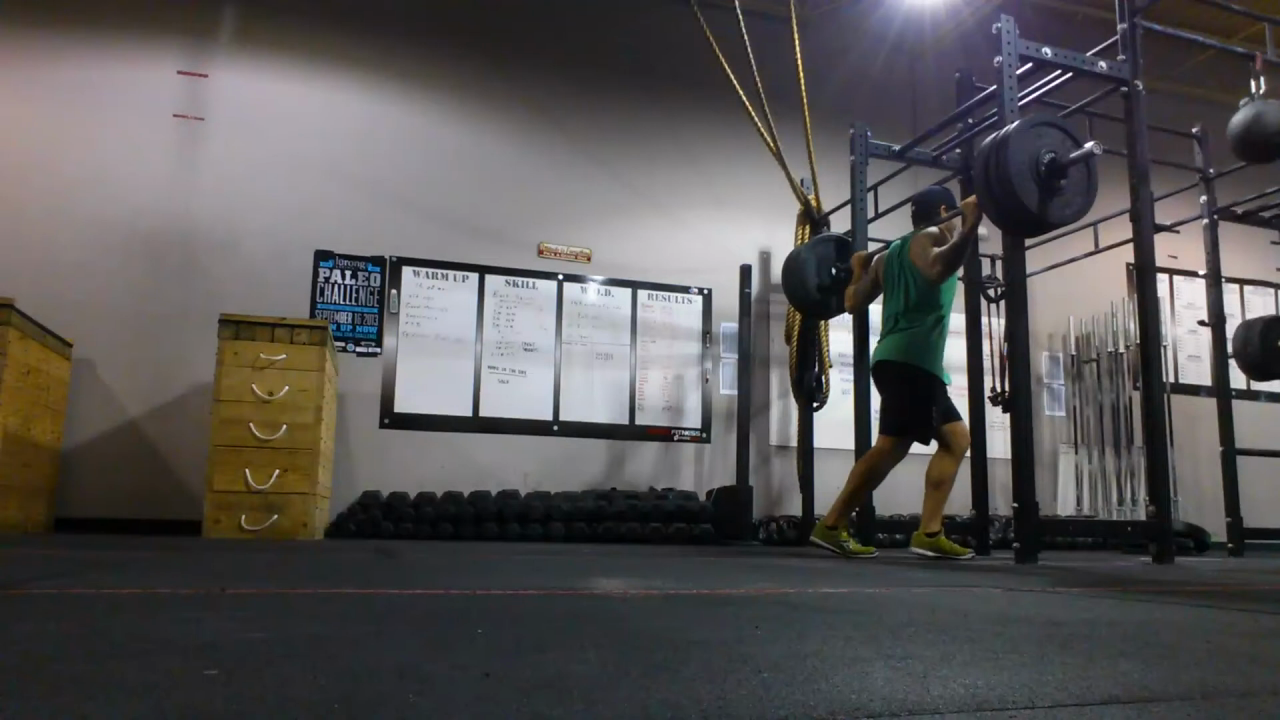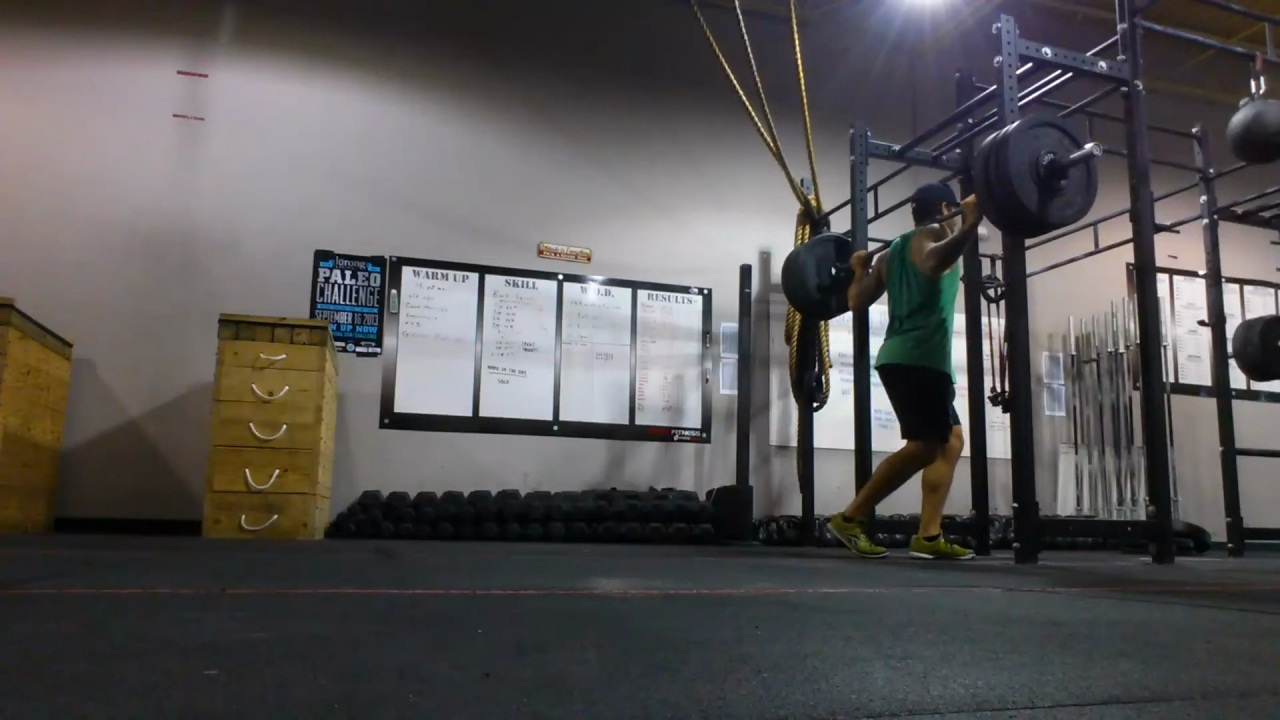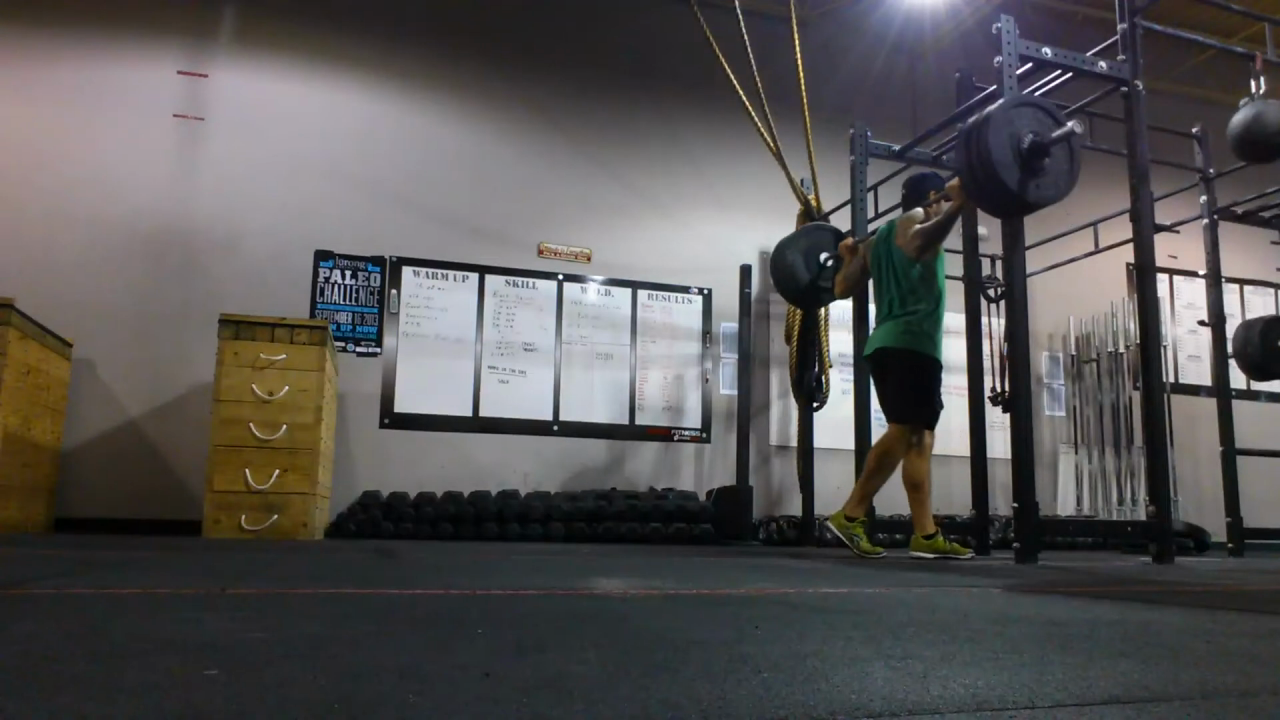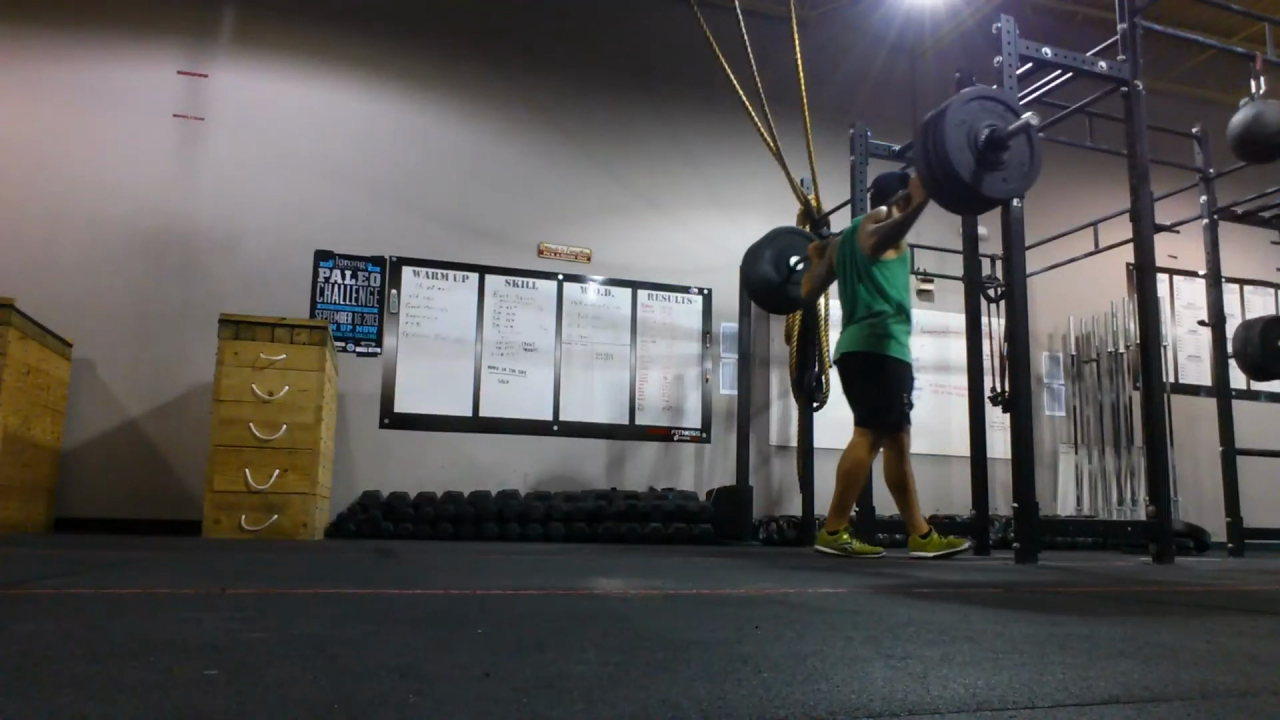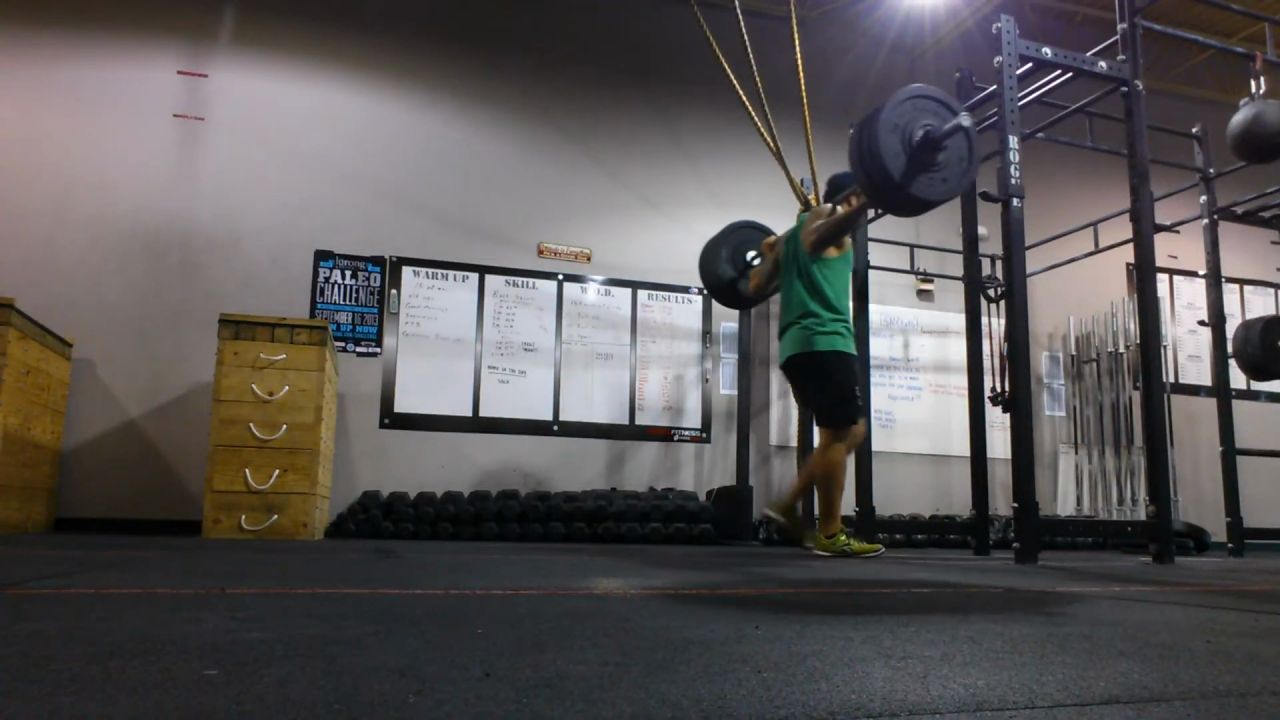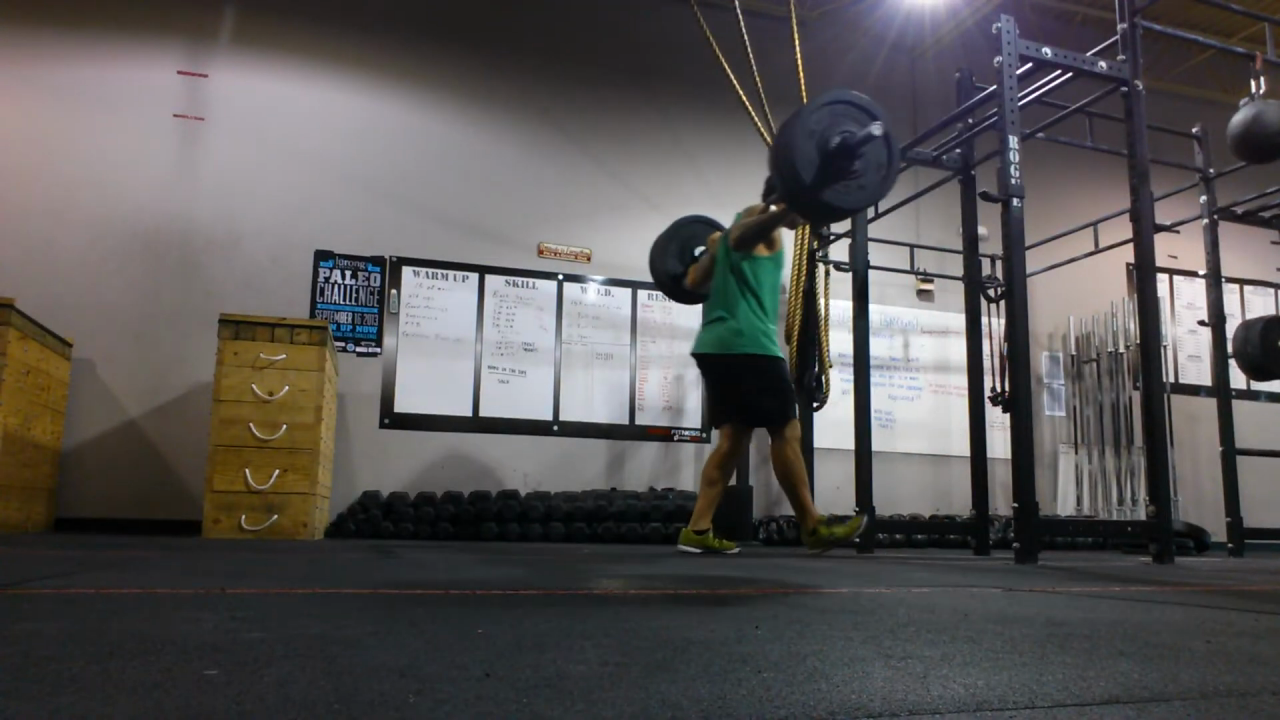
dt=0.4s
person 1, frame 1
left shoulder: (888, 255)
right shoulder: (933, 236)
left elbow: (853, 302)
right elbow: (939, 268)
left wrist: (859, 269)
right wrist: (972, 224)
left hip: (901, 359)
right hip: (912, 359)
left knee: (955, 438)
right knee: (892, 446)
left ankle: (929, 532)
right ankle: (832, 526)
person 1, frame 2
left shoulder: (892, 252)
right shoulder: (936, 231)
left elbow: (857, 300)
right elbow: (932, 263)
left wrist: (860, 269)
right wrist: (971, 223)
left hip: (901, 357)
right hip: (920, 358)
left knee: (950, 442)
right knee: (924, 448)
left ankle: (929, 536)
right ankle: (851, 518)
person 1, frame 3
left shoulder: (878, 238)
right shoulder: (916, 220)
left elbow: (843, 287)
right elbow: (919, 244)
left wrist: (850, 256)
right wrist: (958, 205)
left hip: (886, 345)
right hip: (911, 343)
left knee: (920, 438)
right knee: (904, 433)
left ankle: (926, 534)
right ankle: (850, 516)
person 1, frame 4
left shoulder: (842, 239)
right shoulder: (882, 218)
left elbow: (810, 290)
right elbow: (875, 242)
left wrist: (816, 259)
right wrist: (919, 203)
left hip: (854, 347)
right hip: (879, 345)
left knee: (896, 440)
right knee: (870, 436)
left ankle: (921, 534)
right ankle: (833, 531)
person 1, frame 5
left shoulder: (790, 235)
right shoulder: (826, 216)
left elbow: (757, 286)
right elbow: (817, 238)
left wrist: (770, 254)
right wrist: (864, 203)
left hip: (799, 346)
right hip: (824, 343)
left knee: (851, 430)
right knee: (837, 435)
left ankle: (788, 504)
right ankle: (829, 533)
person 1, frame 6
left shoulder: (737, 229)
right shoulder: (761, 215)
left elbow: (693, 281)
right elbow: (746, 232)
left wrist: (712, 249)
right wrist: (794, 207)
left hip: (716, 345)
right hip: (747, 344)
left knee: (732, 440)
right knee: (785, 433)
left ankle: (697, 530)
right ankle: (813, 527)
